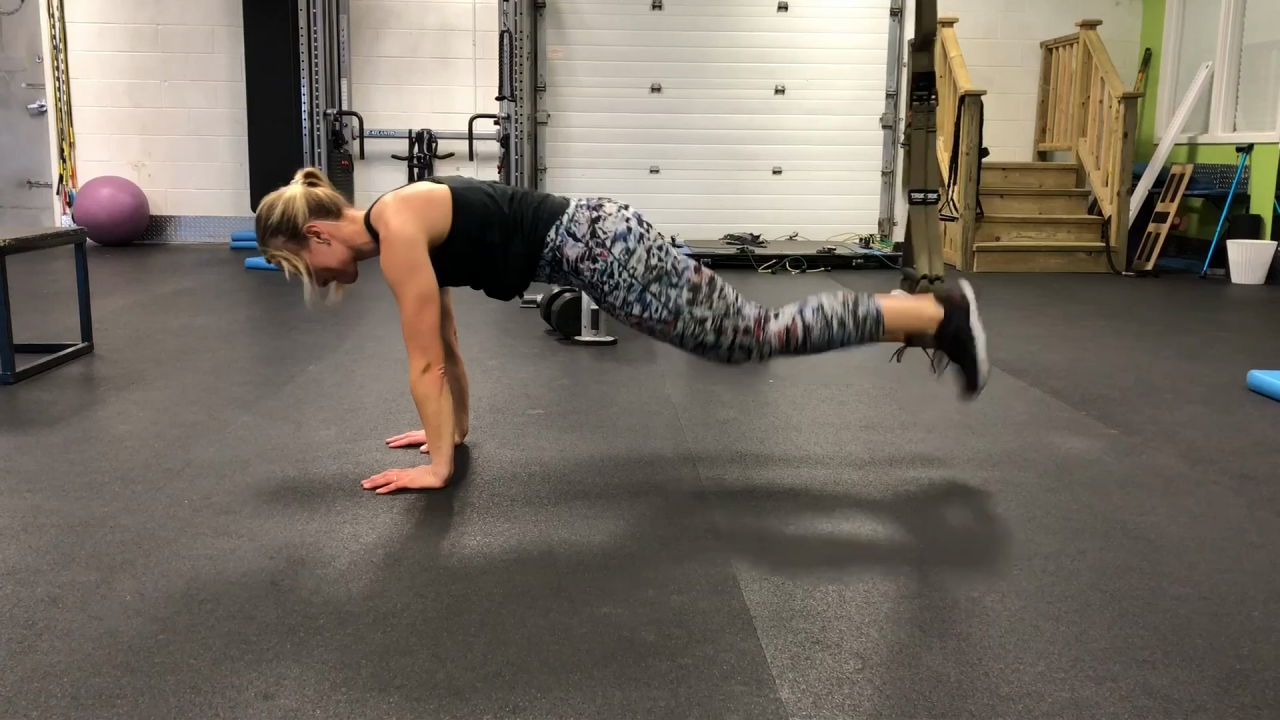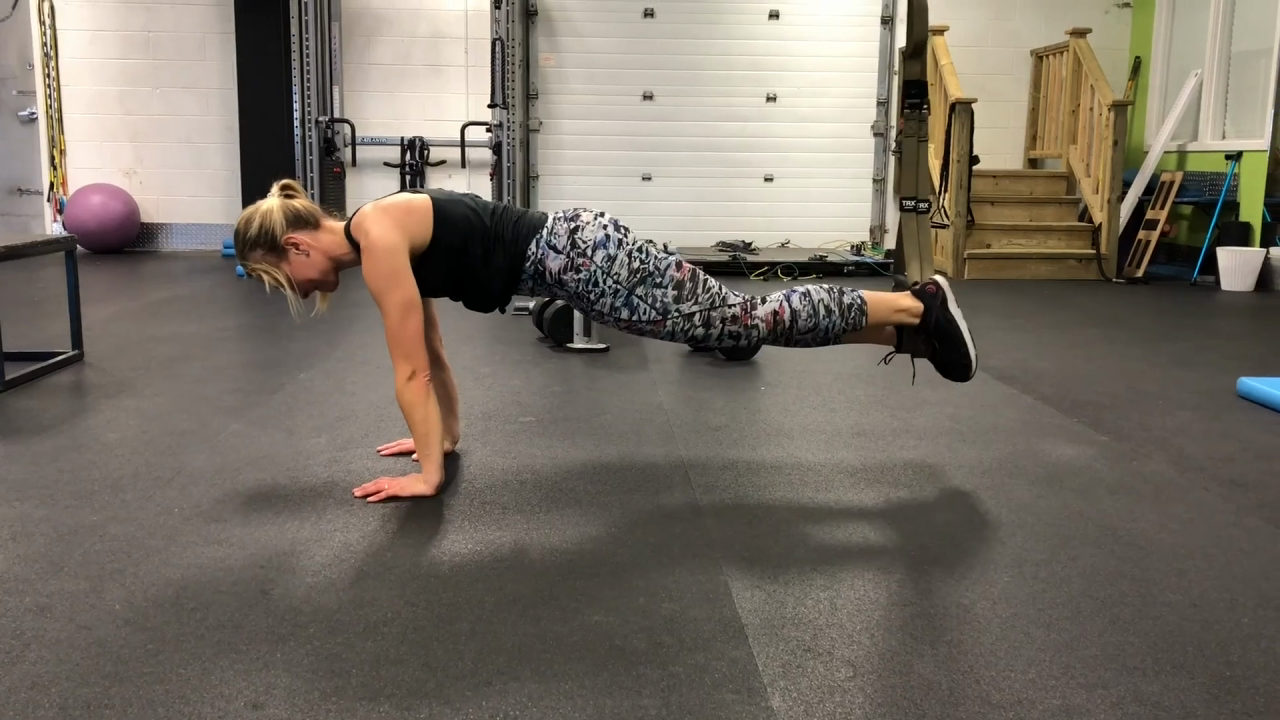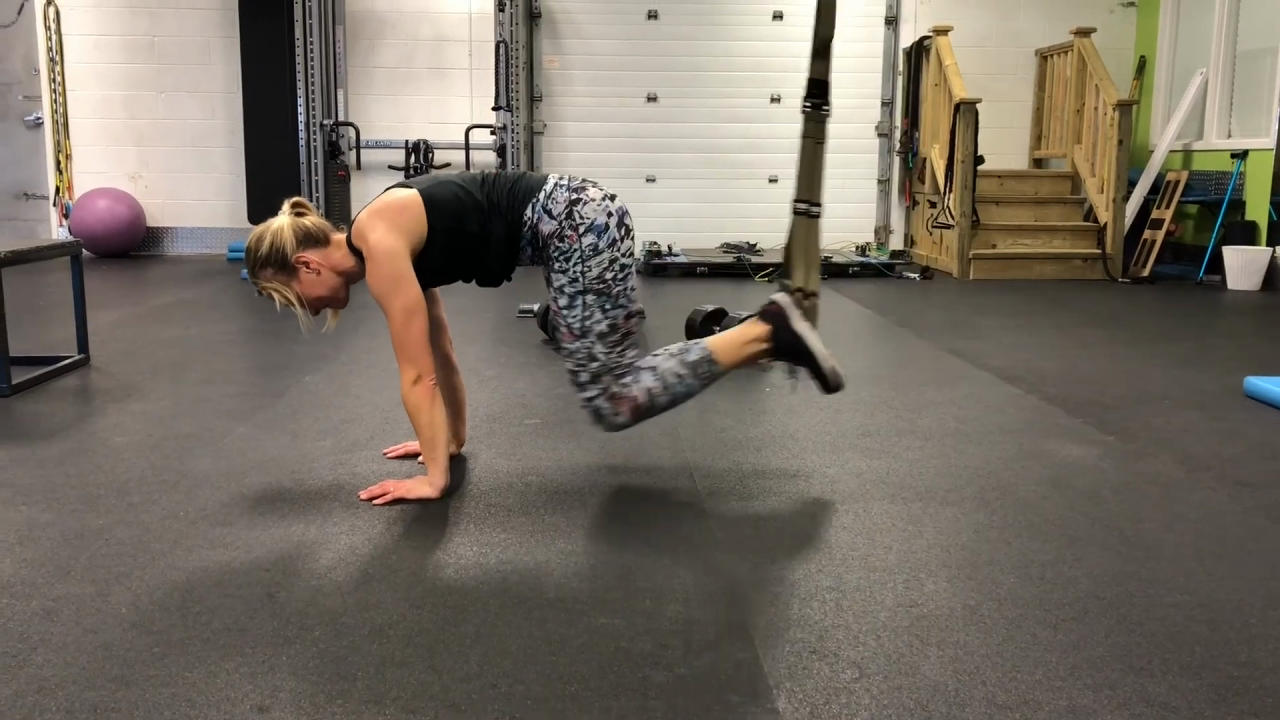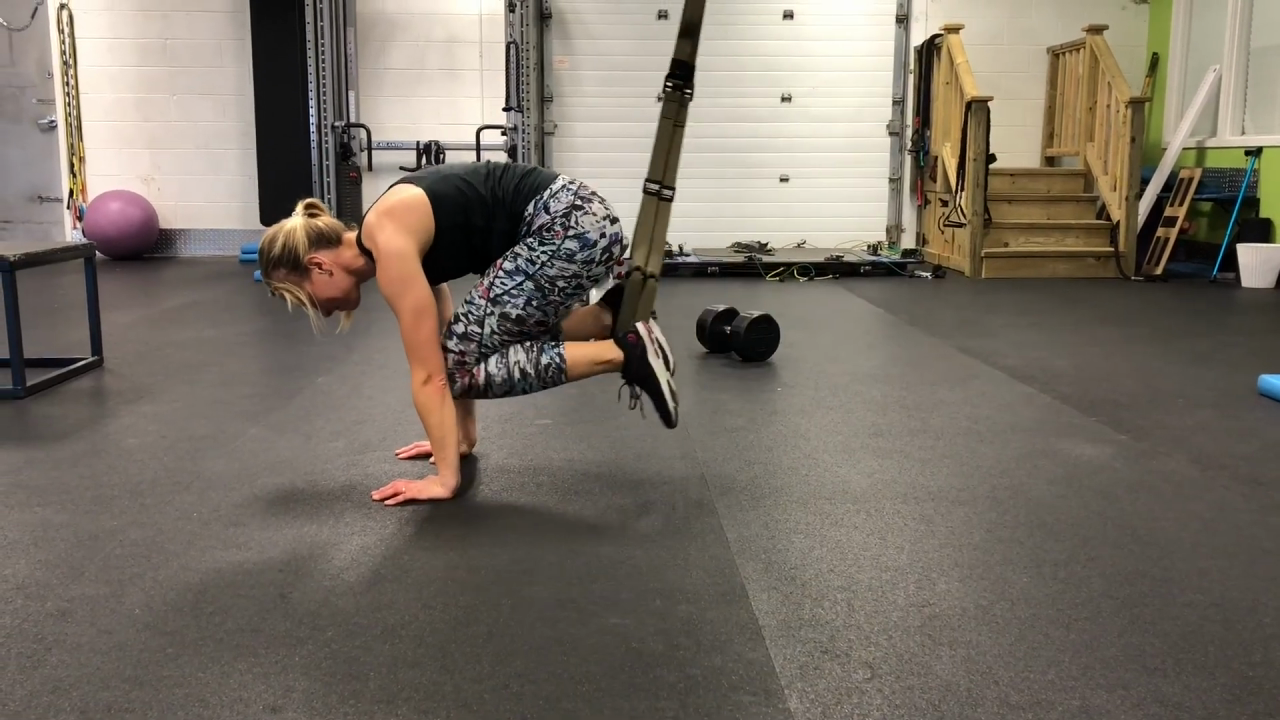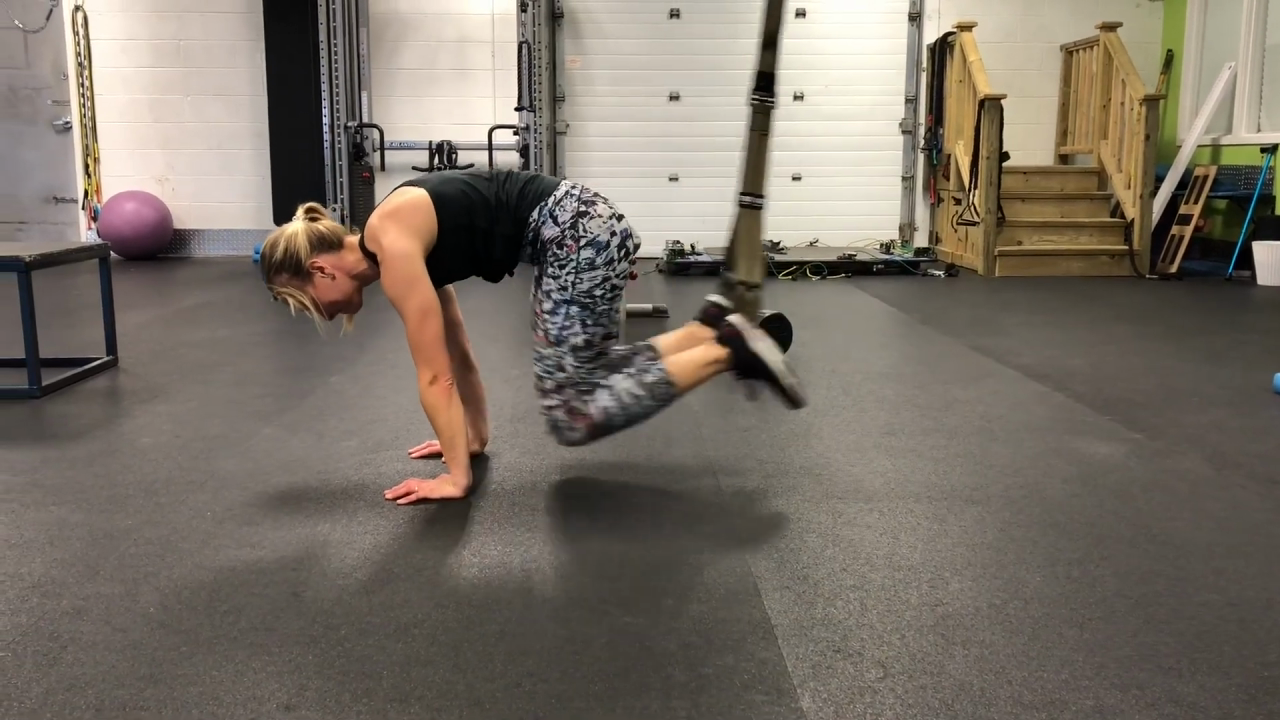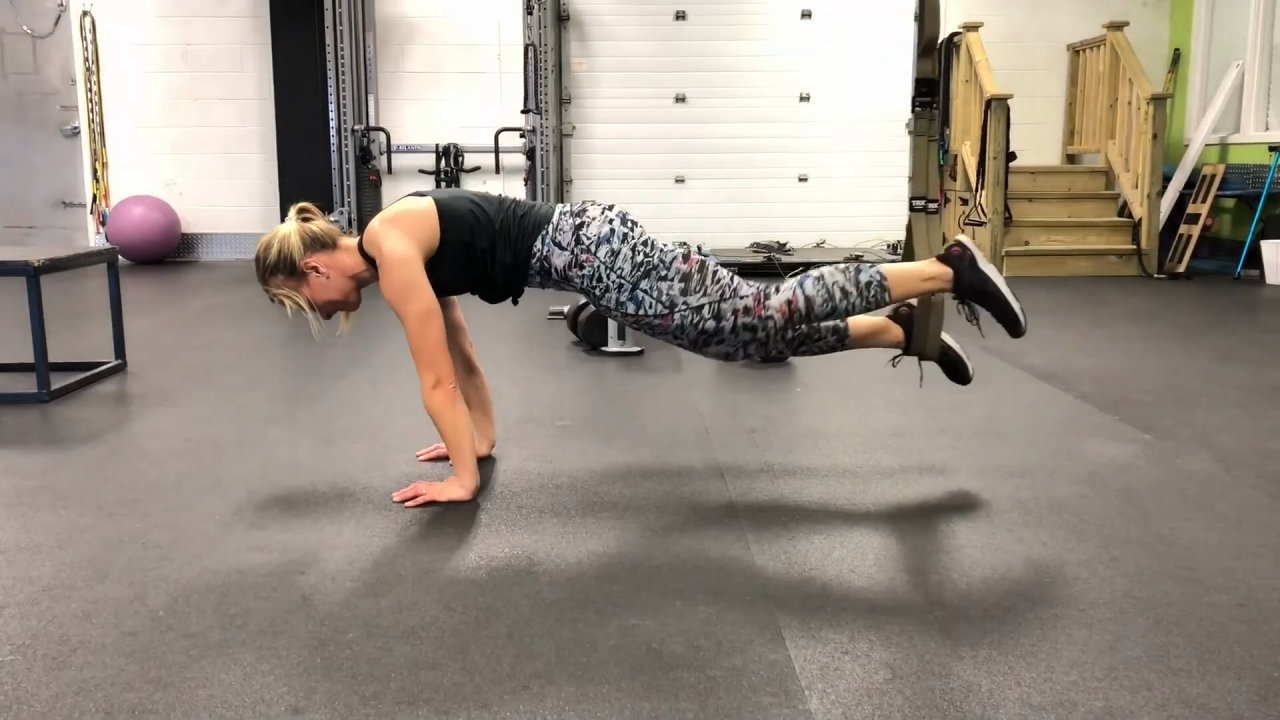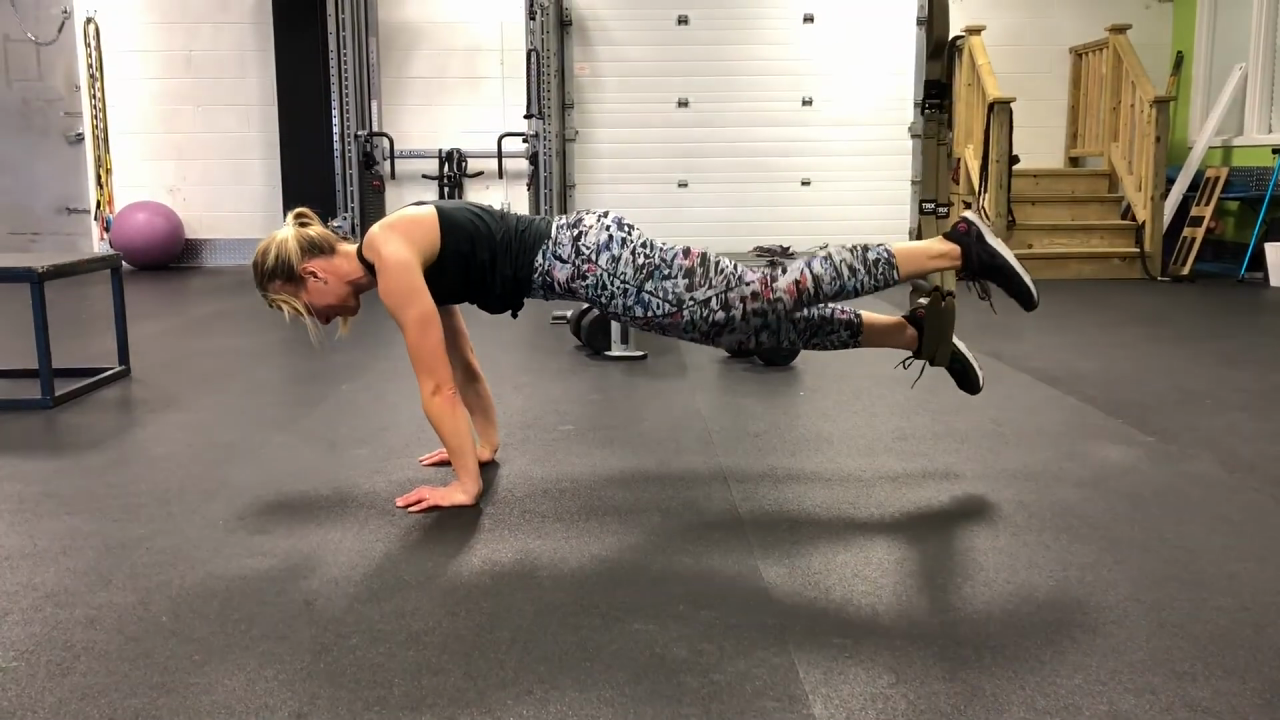
dt=0.7s
person 1, frame 1
left shoulder: (396, 229)
right shoulder: (404, 228)
left elbow: (427, 361)
right elbow: (445, 349)
left wrist: (437, 466)
right wrist: (454, 429)
left hip: (597, 246)
right hip: (593, 245)
left knee: (753, 333)
right knee: (742, 332)
left ankle: (938, 316)
right ankle: (896, 317)
person 1, frame 2
left shoulder: (376, 237)
right shoulder: (388, 240)
left elbow: (411, 370)
right elbow: (432, 354)
left wrist: (429, 474)
right wrist: (445, 435)
left hip: (578, 256)
right hip: (571, 256)
left knee: (748, 321)
right knee: (745, 321)
left ankle: (919, 309)
right ankle: (908, 330)
person 1, frame 3
left shoulder: (379, 245)
right shoulder: (393, 244)
left elbow: (417, 373)
right elbow: (437, 353)
left wrist: (434, 477)
right wrist: (452, 437)
left hip: (575, 220)
right hip: (573, 218)
left knee: (614, 403)
right knee: (616, 382)
left ankle: (767, 331)
right ankle: (769, 336)
person 1, frame 4
left shoulder: (388, 244)
right shoulder: (398, 234)
left elbow: (430, 373)
right elbow: (446, 341)
left wrist: (446, 478)
right wrist: (462, 436)
left hip: (570, 227)
right hip: (580, 221)
left knee: (459, 365)
right knee: (482, 348)
left ankle: (620, 353)
right ankle: (612, 319)
person 1, frame 5
left shoulder: (390, 245)
right shoulder: (407, 245)
left elbow: (435, 375)
right elbow: (455, 352)
left wrist: (456, 477)
right wrist: (473, 437)
left hip: (577, 229)
right hip: (582, 229)
left knee: (575, 415)
right knee: (581, 384)
left ankle: (724, 352)
right ankle: (711, 330)
person 1, frame 6
left shoulder: (390, 249)
right shoulder: (409, 252)
left elbow: (437, 378)
right elbow: (461, 355)
left wrist: (463, 478)
right wrist: (481, 439)
left hip: (589, 250)
right hip: (585, 246)
left knee: (763, 311)
right knee: (753, 327)
left ankle: (948, 271)
right ankle: (903, 332)
person 1, frame 7
left shoulder: (389, 256)
right shoulder: (409, 259)
left elbow: (437, 384)
right elbow: (460, 362)
left wrist: (466, 483)
right wrist: (484, 444)
left hip: (591, 260)
right hip: (588, 257)
left knee: (775, 296)
right knee: (769, 314)
left ankle: (956, 248)
right ankle: (919, 333)
